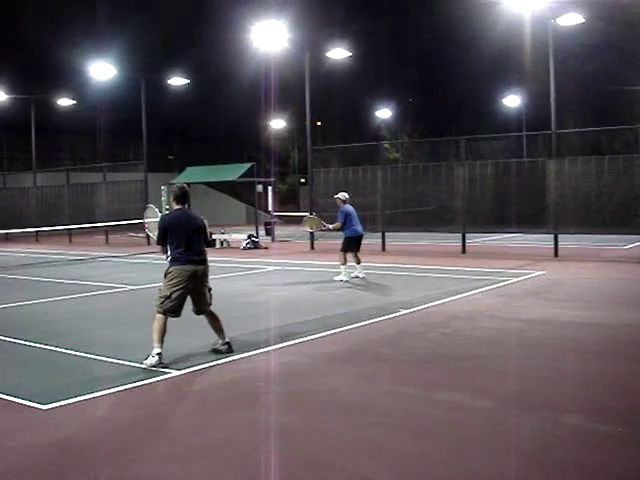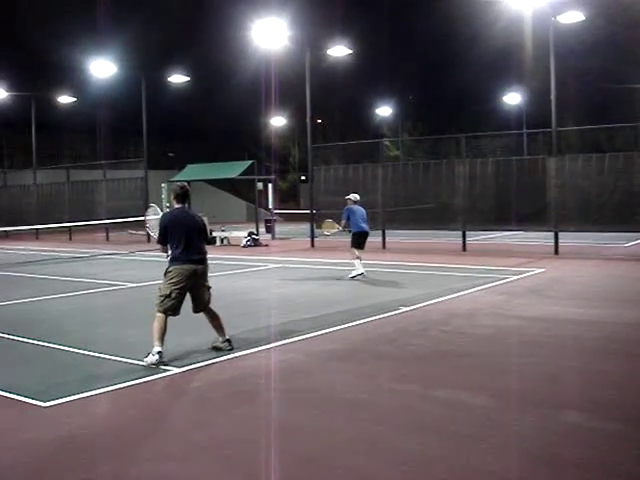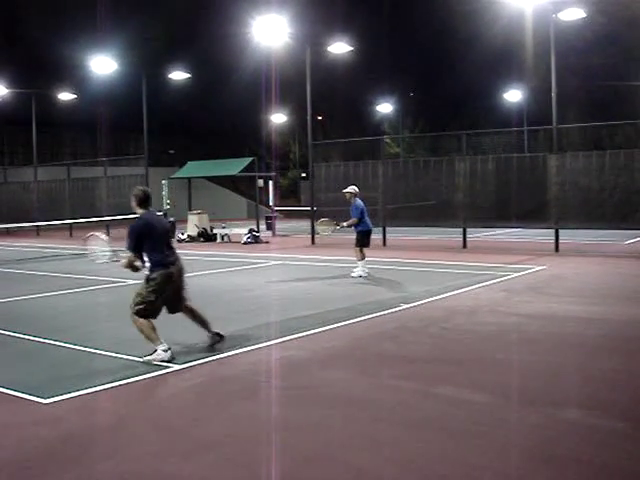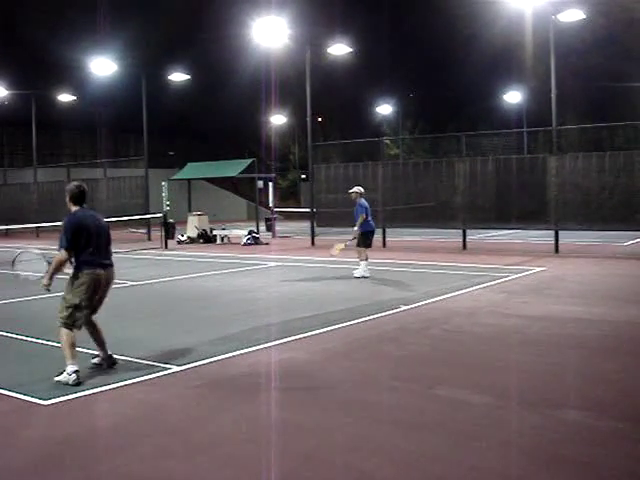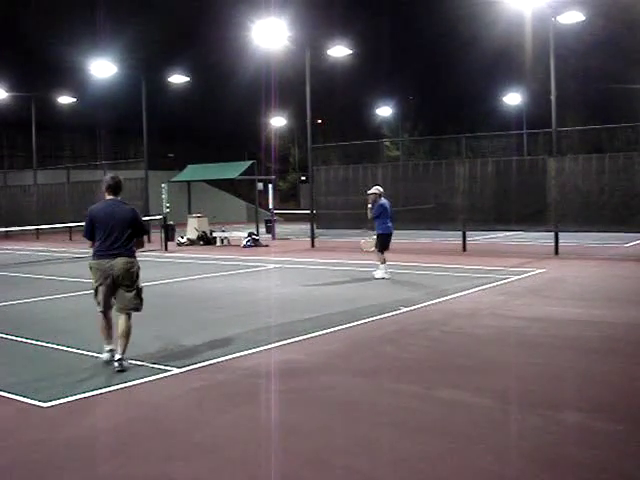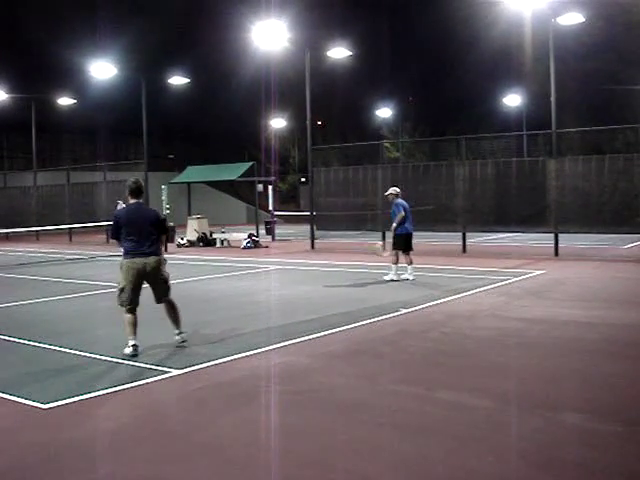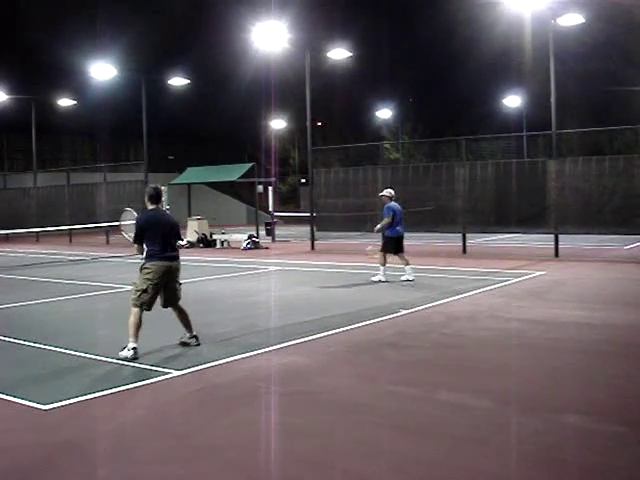
dt=0.7s
person 1, frame 1
left shoulder: (166, 219)
right shoulder: (198, 220)
left elbow: (164, 250)
right elbow: (205, 245)
left hip: (179, 268)
right hip: (200, 266)
left knee: (161, 312)
right knee: (205, 309)
left ankle: (157, 353)
right ankle: (224, 343)
person 1, frame 2
left shoulder: (166, 218)
right shoulder: (198, 219)
left elbow: (164, 248)
left hip: (179, 267)
right hip: (200, 266)
left knee: (162, 311)
right knee: (205, 307)
left ankle: (157, 351)
right ankle: (224, 340)
person 1, frame 3
left shoulder: (137, 225)
right shoulder: (161, 220)
left elbow: (134, 256)
left wrist: (128, 264)
right wrist: (142, 262)
left hip: (159, 273)
right hip: (175, 267)
left knee: (138, 314)
right knee: (182, 305)
left ankle: (162, 349)
right ankle: (213, 333)
person 1, frame 4
left shoulder: (72, 220)
right shoulder: (99, 219)
left elbow: (63, 256)
left wrist: (50, 276)
left hip: (86, 275)
right hip: (106, 273)
left knee: (67, 324)
right knee: (86, 318)
left ankle: (72, 370)
right ankle: (105, 356)
person 1, frame 5
left shoulder: (94, 211)
right shoulder: (131, 211)
left elbow: (90, 242)
right elbow: (140, 243)
left hip: (101, 263)
right hip: (126, 263)
left knee: (104, 310)
right knee: (124, 312)
left ankle: (109, 349)
right ankle: (119, 357)
person 1, frame 6
left shoulder: (120, 214)
right shoulder: (154, 213)
left elbow: (118, 241)
right elbow: (162, 239)
left hip: (131, 261)
right hip: (154, 259)
left knee: (128, 306)
right knee: (166, 299)
left ankle: (132, 344)
right ankle: (179, 332)
person 1, frame 7
left shoulder: (143, 218)
right shoulder: (170, 218)
left elbow: (139, 249)
left wrist: (141, 247)
left hip: (154, 265)
right hip: (173, 263)
left knee: (137, 306)
right knee: (174, 303)
left ankle: (132, 347)
right ankle: (192, 336)
